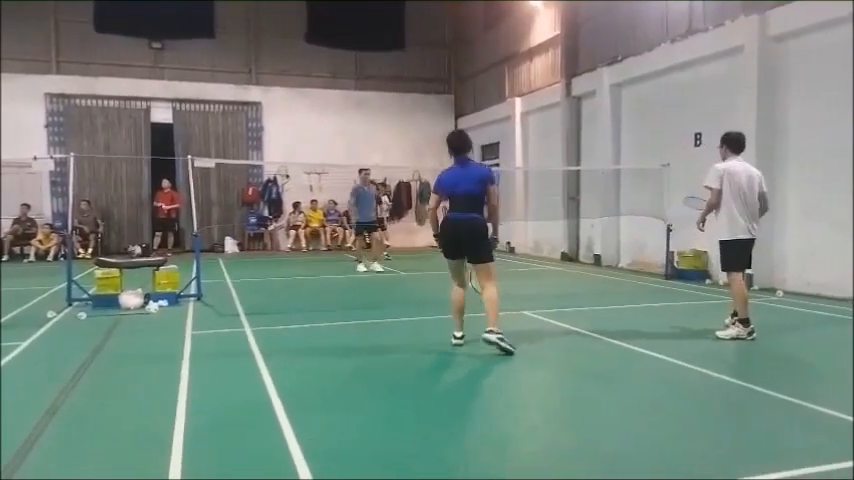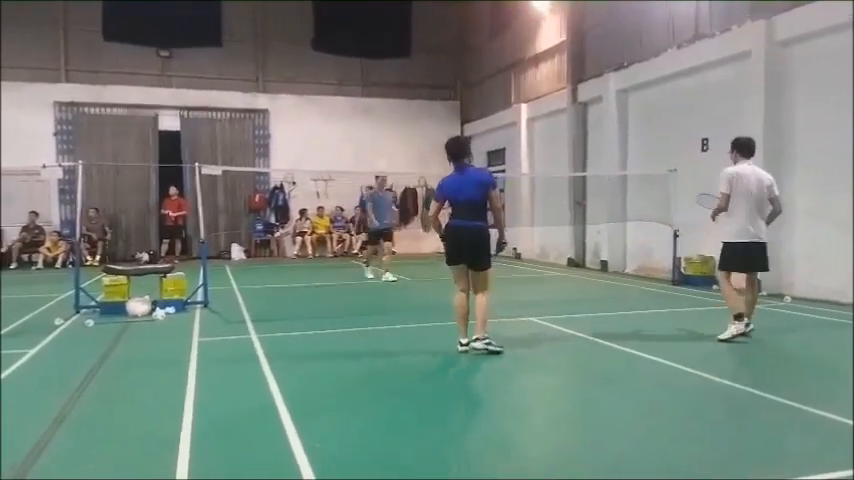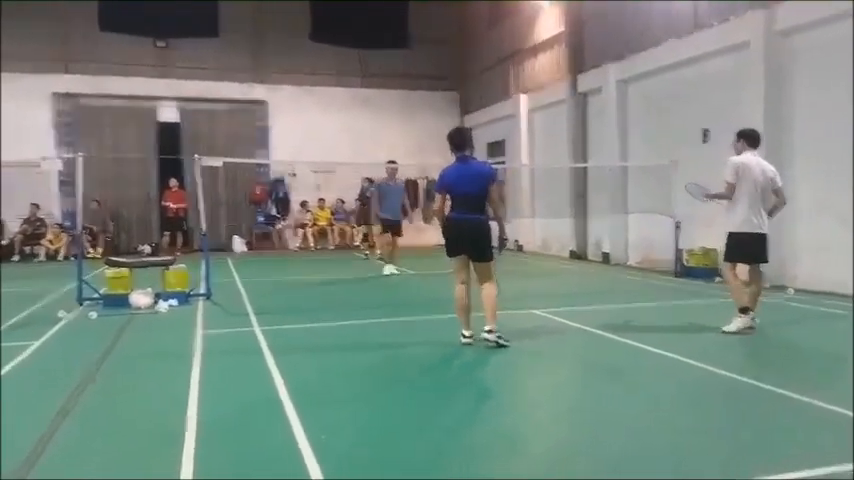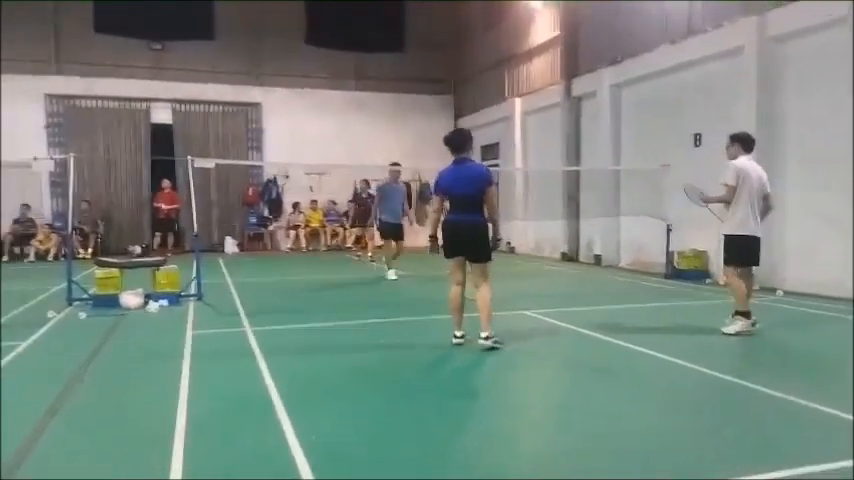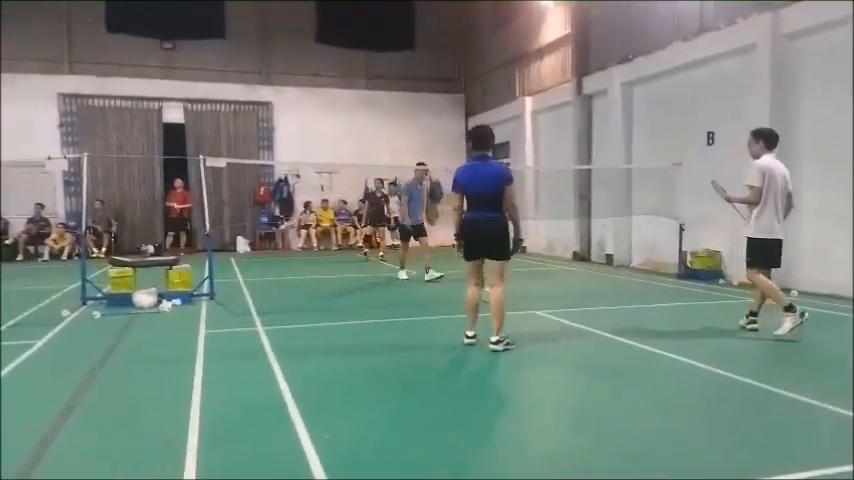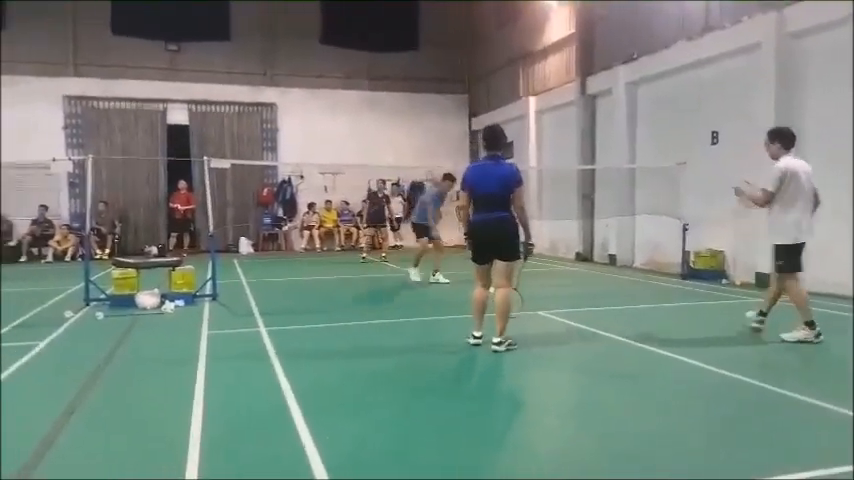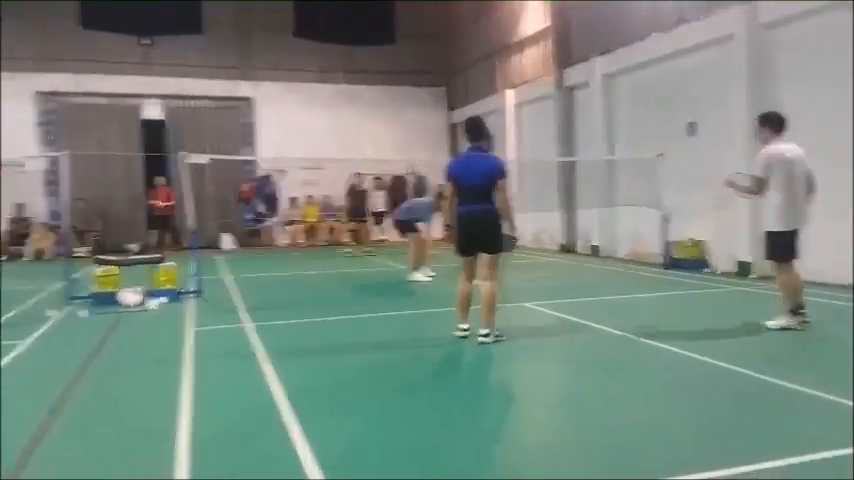
dt=0.3s
person 1, frame 1
left shoulder: (444, 176)
right shoulder: (484, 172)
left elbow: (432, 208)
right elbow: (493, 205)
left wrist: (437, 234)
right wrist: (494, 233)
left hip: (451, 228)
right hip: (476, 228)
left knee: (459, 283)
right knee: (488, 283)
left ankle: (458, 333)
right ankle: (493, 330)
person 1, frame 2
left shoulder: (446, 183)
right shoulder: (485, 176)
left elbow: (433, 215)
right elbow: (497, 209)
left wrist: (443, 236)
right wrist: (501, 236)
left hip: (455, 234)
right hip: (478, 234)
left knee: (461, 289)
right knee: (481, 290)
left ankle: (463, 339)
right ankle: (480, 336)
person 1, frame 3
left shoulder: (446, 174)
right shoulder: (486, 169)
left elbow: (438, 209)
right elbow: (495, 204)
left wrist: (447, 230)
right wrist: (502, 231)
left hip: (455, 227)
right hip: (478, 227)
left knee: (461, 281)
right knee: (487, 281)
left ankle: (466, 332)
right ankle: (490, 328)
person 1, frame 4
left shoulder: (443, 175)
right shoulder: (483, 172)
left elbow: (436, 210)
right elbow: (492, 207)
left wrist: (433, 236)
right wrist: (496, 233)
left hip: (453, 229)
right hip: (476, 229)
left knee: (457, 282)
right knee: (482, 284)
left ankle: (458, 332)
right ankle: (486, 334)
person 1, frame 5
left shoulder: (461, 172)
right shoulder: (502, 170)
left elbow: (457, 208)
right elbow: (511, 205)
left wrist: (458, 235)
right wrist: (517, 233)
left hip: (471, 228)
right hip: (496, 228)
left knee: (474, 283)
right knee: (497, 284)
left ankle: (470, 332)
right ankle: (496, 337)
person 1, frame 6
left shoulder: (471, 171)
right shoulder: (511, 171)
left elbow: (464, 206)
right elbow: (519, 208)
left wrist: (468, 233)
right wrist: (528, 238)
left hip: (480, 229)
right hip: (504, 228)
left knee: (481, 284)
right knee: (503, 285)
left ankle: (476, 333)
right ankle: (499, 338)
person 1, frame 7
left shoulder: (455, 163)
right shoulder: (494, 163)
left elbow: (450, 198)
right elbow: (502, 199)
left wrist: (450, 225)
right wrist: (510, 228)
left hip: (465, 221)
right hip: (488, 221)
left knee: (466, 277)
right knee: (489, 277)
left ankle: (462, 325)
right ankle: (486, 330)
person 2, frame 1
left shoulder: (720, 168)
right shoulder: (755, 172)
left elbow: (714, 200)
right elbow: (765, 206)
left wrist: (702, 216)
left hip: (731, 232)
right hip: (749, 232)
left knee: (734, 277)
right knee: (740, 275)
left ankle: (744, 326)
right ankle: (736, 316)
person 2, frame 2
left shoulder: (730, 172)
right shoulder: (766, 176)
left elbow: (724, 204)
right elbow: (777, 208)
left wrist: (714, 212)
left hip: (736, 236)
right hip: (758, 237)
left knee: (724, 277)
right knee: (752, 279)
left ankle: (739, 320)
right ankle: (746, 320)
person 2, frame 3
left shoulder: (736, 162)
right shoulder: (768, 168)
left elbow: (729, 193)
right elbow: (781, 200)
left wrist: (712, 195)
left hip: (740, 227)
right hip: (760, 228)
left knee: (728, 268)
right knee: (755, 271)
left ankle: (744, 314)
right ankle: (749, 315)
person 2, frame 4
left shoulder: (735, 165)
right shoulder: (759, 171)
left elbow: (729, 196)
right elbow: (768, 205)
left wrist: (710, 199)
left hip: (737, 229)
right hip: (753, 230)
left knee: (731, 272)
right knee: (745, 273)
left ankle: (746, 318)
right ankle: (740, 315)
person 2, frame 5
left shoulder: (759, 165)
right shoulder: (782, 169)
left elbow: (755, 198)
right elbow: (790, 203)
left wrist: (734, 199)
left hip: (760, 230)
right hip: (775, 231)
left knee: (753, 274)
right knee: (763, 274)
left ankle: (792, 311)
right ankle: (752, 316)
person 2, frame 6
left shoulder: (781, 167)
right shoulder: (804, 166)
left elbow: (763, 200)
right elbow: (816, 200)
left wrist: (743, 193)
left hip: (786, 234)
right hip: (798, 232)
left knee: (790, 279)
right knee: (780, 276)
left ankle: (810, 328)
right ankle: (762, 315)
person 2, frame 7
left shoulder: (767, 153)
right shoulder: (797, 151)
left elbow: (756, 189)
right elbow: (810, 185)
left wrist: (735, 185)
left hip: (778, 219)
right hip: (794, 218)
left knee: (782, 266)
right knee: (786, 265)
left ankle: (792, 316)
right ankle: (799, 309)
